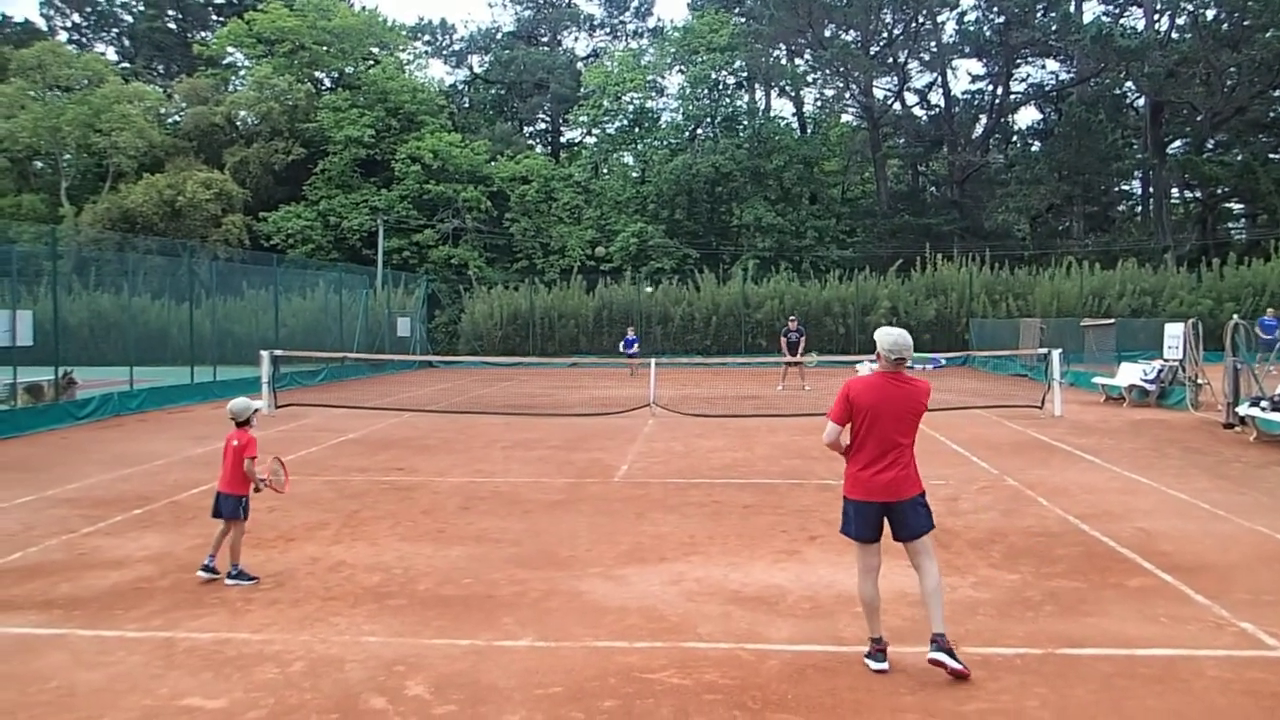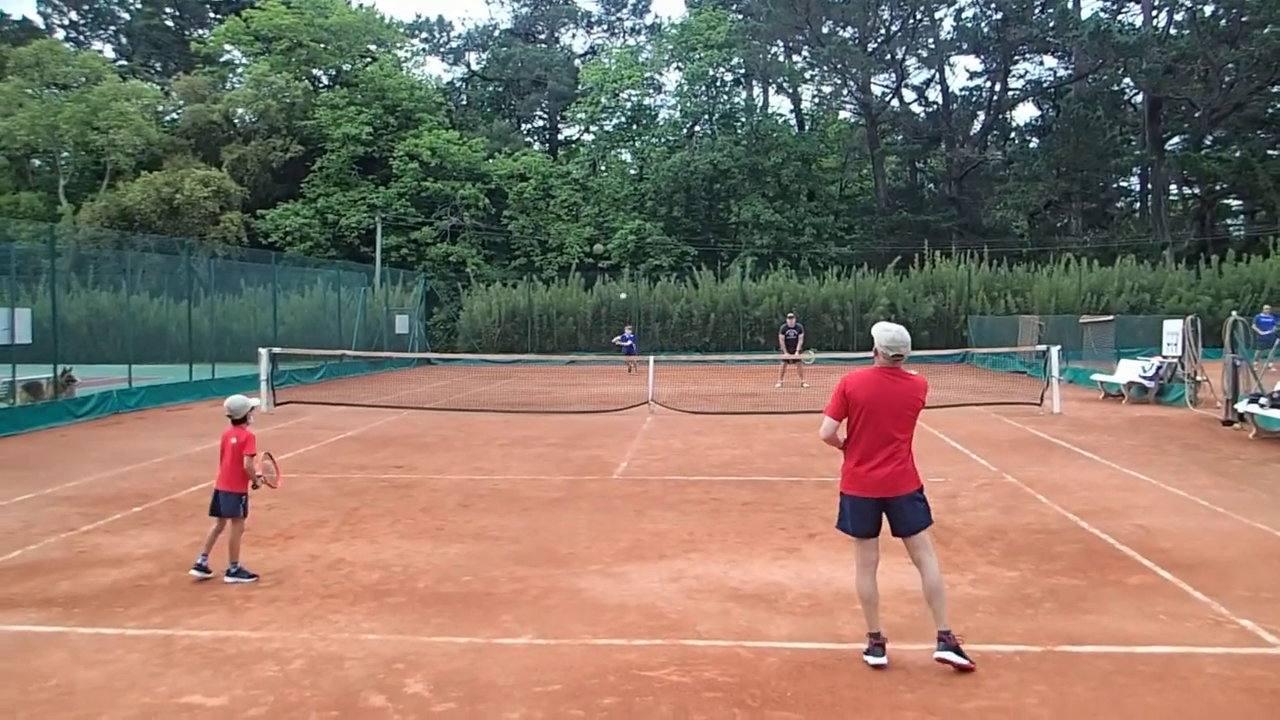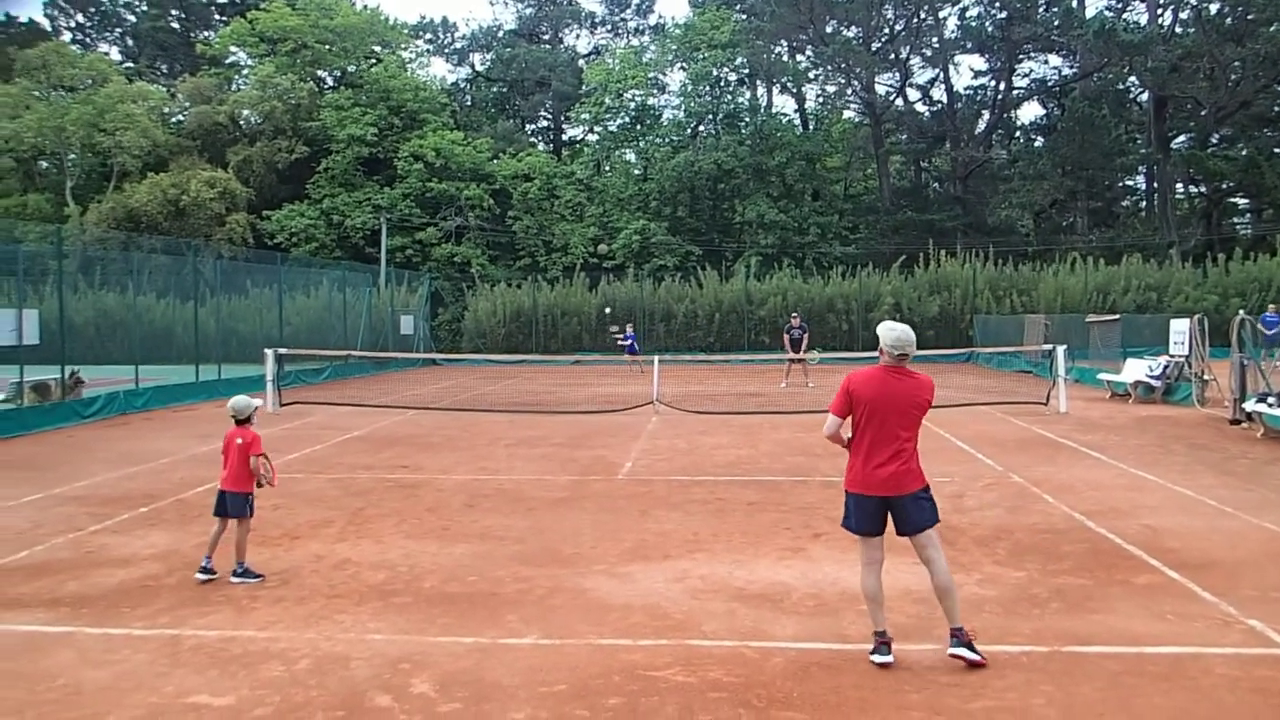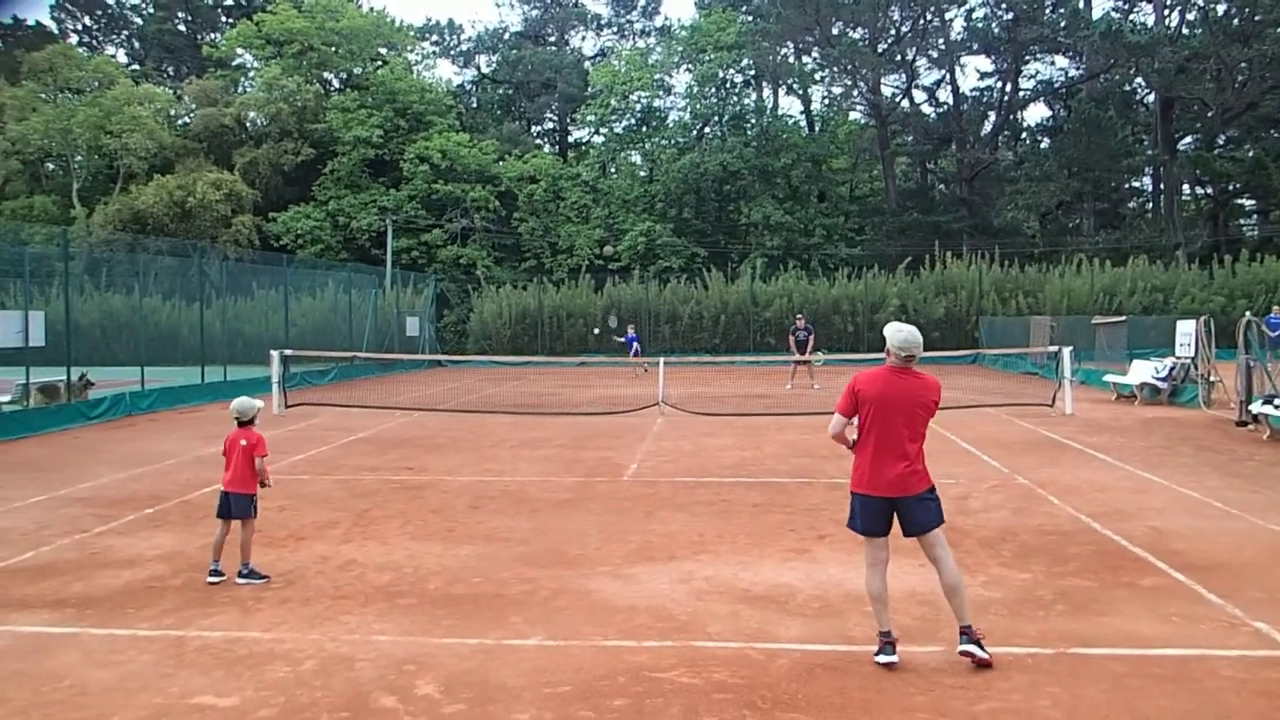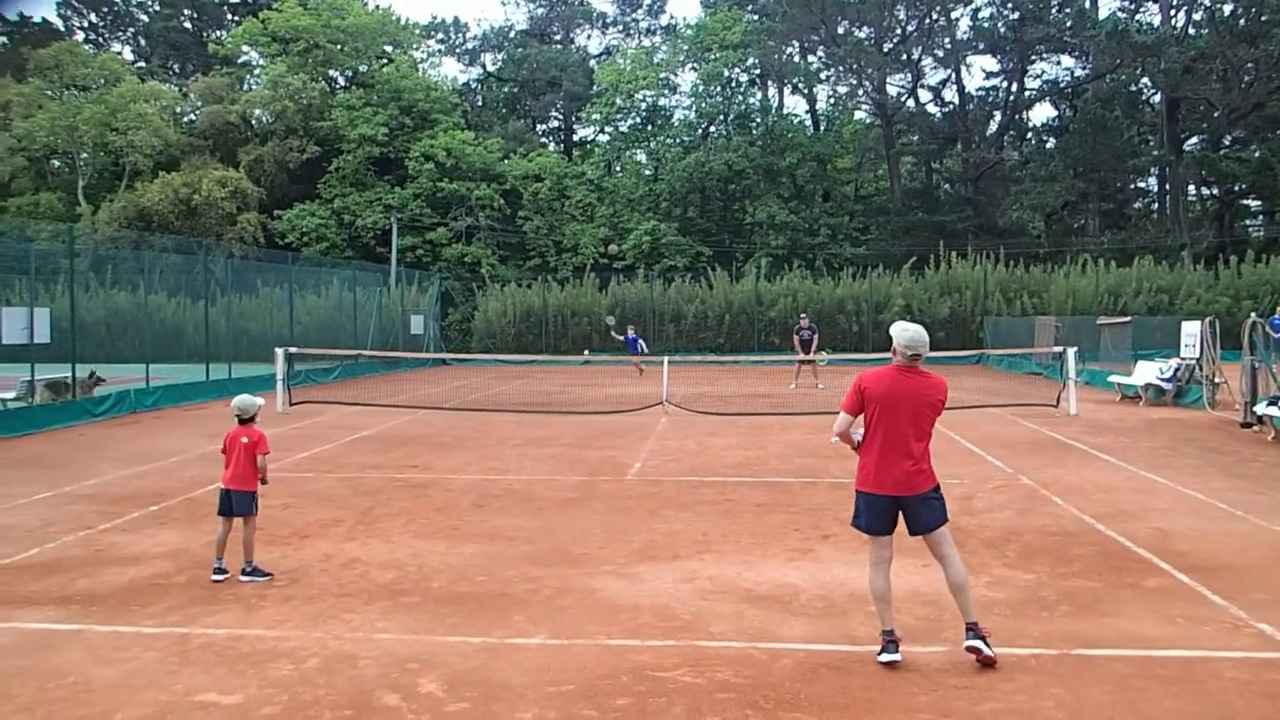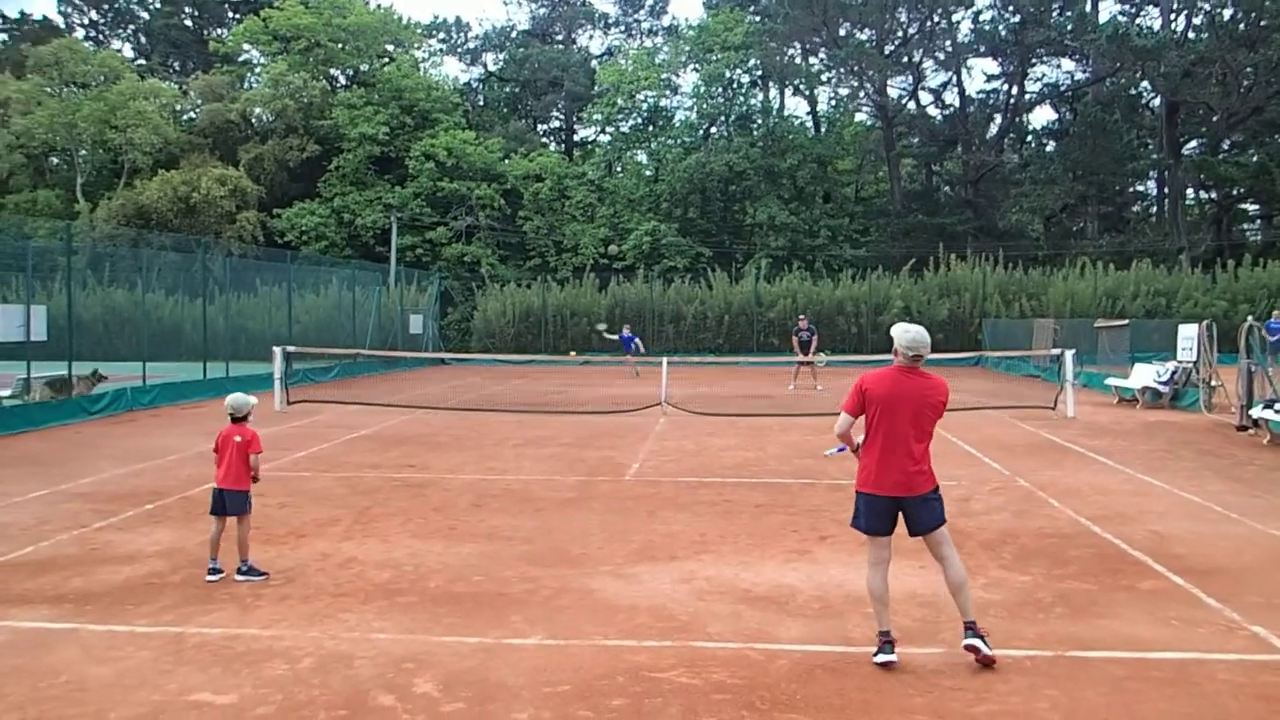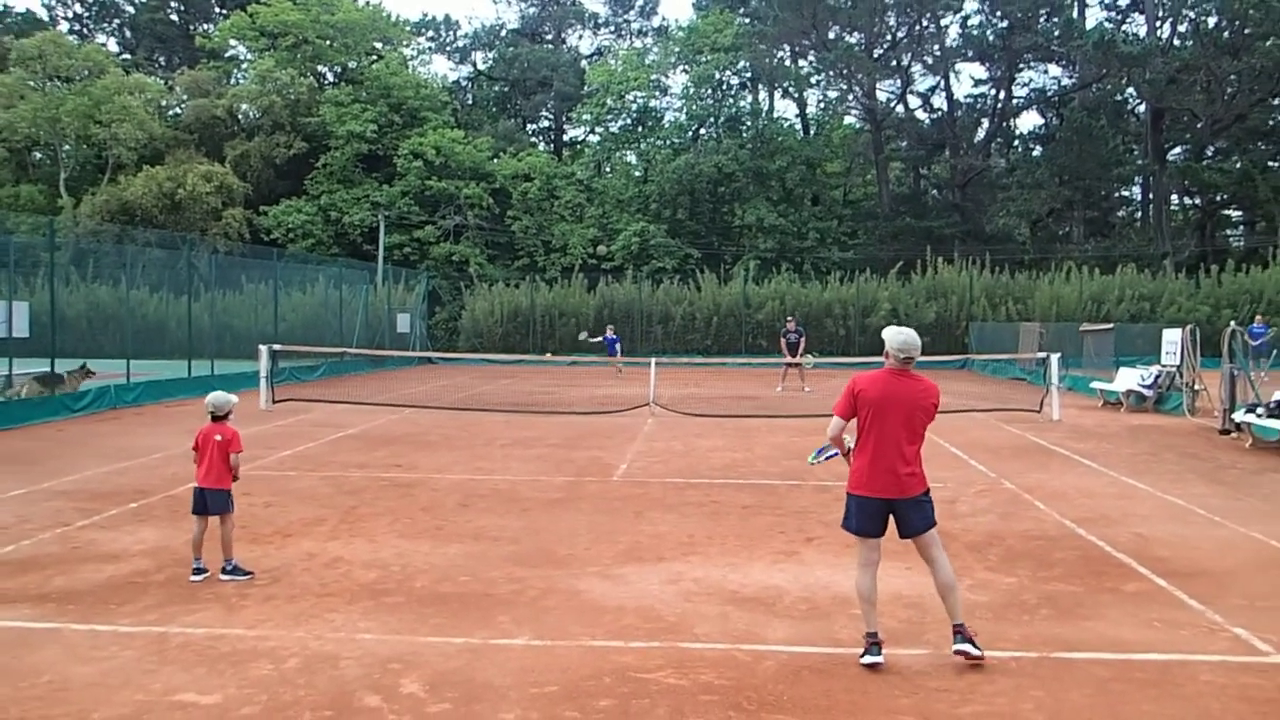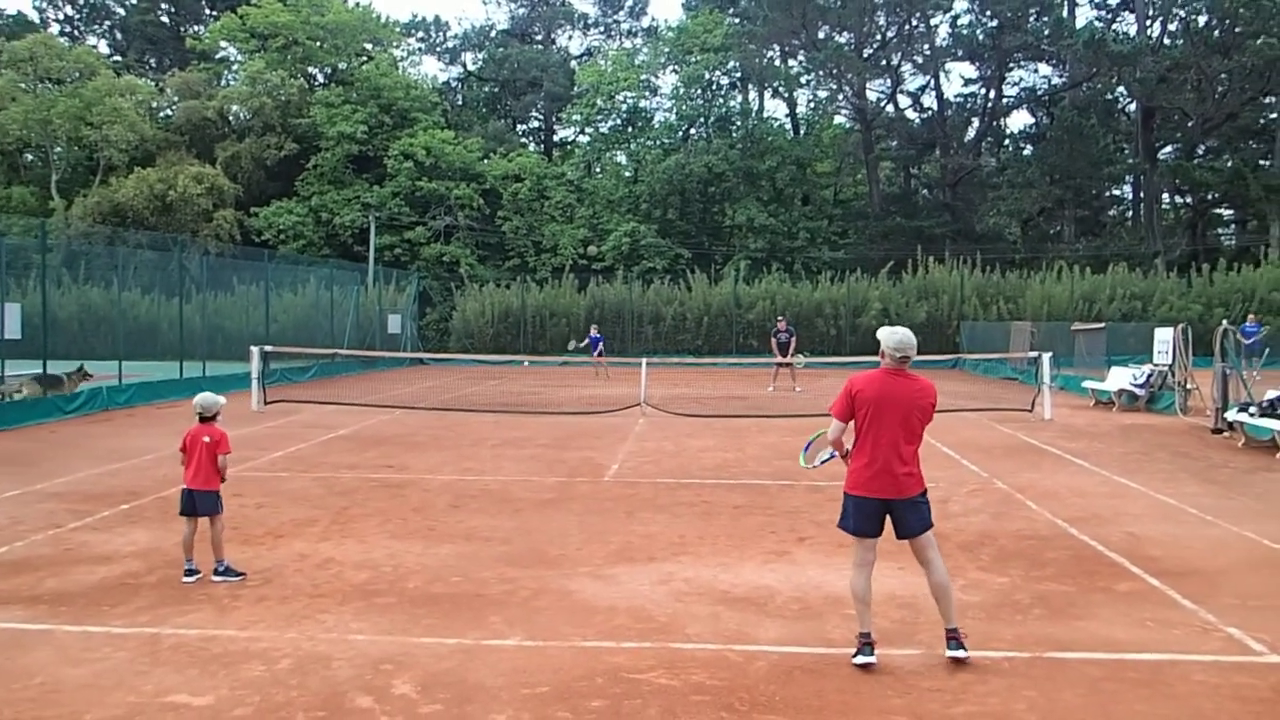
dt=0.1s
person 1, frame 1
left shoulder: (854, 388)
right shoulder: (921, 390)
left elbow: (830, 439)
left wrist: (846, 451)
left hip: (862, 491)
right hip: (905, 490)
left knee: (868, 569)
right knee: (926, 564)
left ankle: (877, 648)
right ankle: (938, 642)
person 1, frame 2
left shoulder: (851, 383)
right shoulder: (918, 386)
left elbow: (826, 434)
left hip: (859, 486)
right hip: (903, 485)
left knee: (866, 564)
right knee: (926, 559)
left ankle: (876, 643)
right ankle: (944, 639)
person 1, frame 3
left shoulder: (855, 381)
right shoulder: (924, 386)
left elbow: (830, 431)
left hip: (864, 485)
right hip: (908, 484)
left knee: (871, 563)
right knee: (934, 557)
left ankle: (881, 642)
right ankle: (958, 636)
person 1, frame 4
left shoulder: (861, 382)
right shoulder: (931, 387)
left elbow: (835, 431)
left wrist: (853, 443)
left hip: (869, 485)
right hip: (913, 484)
left knee: (876, 563)
right knee: (942, 556)
left ankle: (886, 642)
right ankle: (966, 634)
person 1, frame 5
left shoulder: (867, 381)
right shoulder: (938, 387)
left elbow: (840, 429)
left wrist: (857, 443)
left hip: (875, 484)
right hip: (919, 484)
left knee: (879, 562)
right knee: (948, 555)
left ankle: (889, 641)
right ankle: (972, 631)
person 1, frame 6
left shoulder: (869, 382)
right shoulder: (939, 388)
left elbow: (841, 429)
left wrist: (856, 447)
left hip: (875, 484)
right hip: (919, 484)
left knee: (877, 563)
right knee: (947, 555)
left ankle: (885, 642)
right ankle: (971, 630)
person 1, frame 7
left shoulder: (860, 384)
right shoulder: (930, 391)
left elbow: (833, 434)
left wrist: (846, 452)
left hip: (867, 486)
right hip: (910, 487)
left knee: (867, 564)
right knee: (936, 558)
left ankle: (872, 644)
right ankle: (960, 633)
person 1, frame 8
left shoulder: (857, 384)
right shoulder: (927, 390)
left elbow: (833, 436)
left wrist: (845, 454)
left hip: (864, 487)
right hip: (908, 487)
left knee: (862, 564)
right knee: (932, 560)
left ankle: (865, 644)
right ankle: (952, 637)
person 2, frame 1
left shoulder: (231, 436)
right shoulder: (249, 439)
right elbow: (248, 468)
left wrist: (255, 477)
right wrist: (258, 483)
left hip: (224, 488)
right hip: (237, 492)
left knee: (226, 527)
right knee: (238, 530)
left ankle: (208, 565)
right ankle: (234, 572)
person 2, frame 2
left shoulder: (227, 434)
right shoulder: (248, 436)
right elbow: (247, 465)
left wrist: (251, 475)
right wrist: (255, 480)
left hip: (221, 486)
right hip: (236, 489)
left knee: (219, 525)
right knee: (237, 528)
left ankle: (201, 564)
right ankle: (233, 570)
person 2, frame 3
left shoulder: (229, 435)
right shoulder: (253, 437)
right elbow: (254, 465)
left wrist: (257, 475)
right wrist: (260, 479)
left hip: (225, 486)
right hip: (241, 489)
left knee: (220, 526)
right knee: (243, 528)
left ankle: (205, 566)
right ankle: (239, 570)
person 2, frame 4
left shoulder: (230, 436)
right shoulder: (256, 438)
left elbow: (228, 462)
right elbow: (259, 466)
right wrist: (264, 480)
left hip: (227, 488)
right hip: (245, 490)
left knee: (223, 528)
right knee: (247, 529)
left ankle: (214, 570)
right ankle: (245, 571)
person 2, frame 5
left shoulder: (230, 434)
right shoulder: (258, 436)
left elbow: (226, 460)
right elbow: (261, 464)
right wrist: (264, 477)
left hip: (228, 486)
right hip: (246, 488)
left knee: (225, 526)
right knee: (249, 527)
left ankle: (218, 567)
right ankle: (248, 568)
person 2, frame 6
left shoulder: (222, 433)
right shoulder: (251, 435)
left elbow: (216, 460)
right elbow: (253, 463)
right wrist: (255, 475)
left hip: (220, 485)
right hip: (239, 487)
left knee: (218, 525)
right knee: (243, 526)
left ankle: (213, 567)
right ankle: (244, 568)
person 2, frame 7
left shoulder: (202, 431)
right shoulder: (231, 433)
left elbow: (196, 459)
right elbow: (234, 462)
right wrist: (236, 474)
left hip: (201, 484)
right hip: (221, 486)
left knee: (200, 525)
right knee: (227, 525)
left ankle: (197, 567)
right ankle: (228, 567)
person 2, frame 8
left shoulder: (190, 432)
right shoulder: (219, 435)
left elbow: (183, 460)
right elbow: (222, 464)
right wrist: (223, 476)
left hip: (190, 486)
right hip: (209, 487)
left knee: (190, 527)
right knee: (216, 526)
left ankle: (189, 568)
right ankle: (220, 568)
